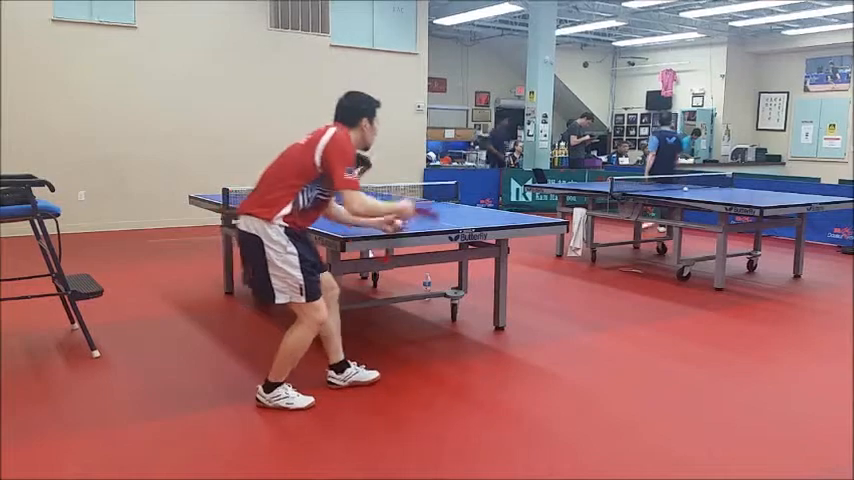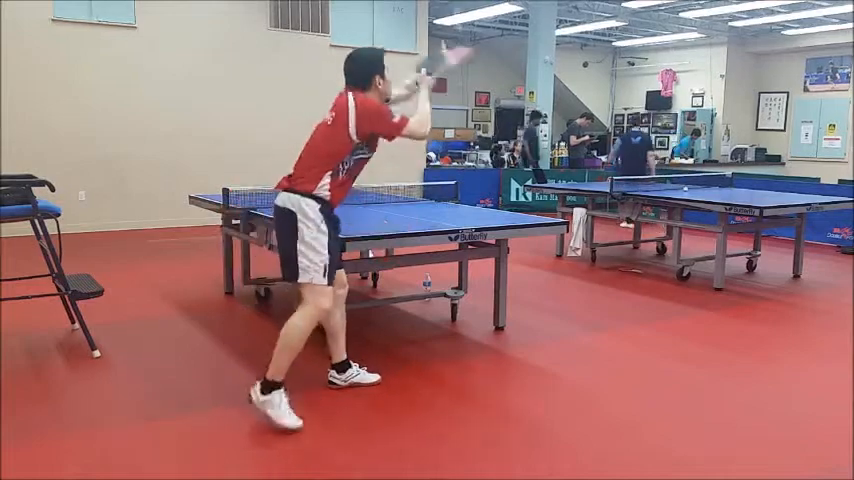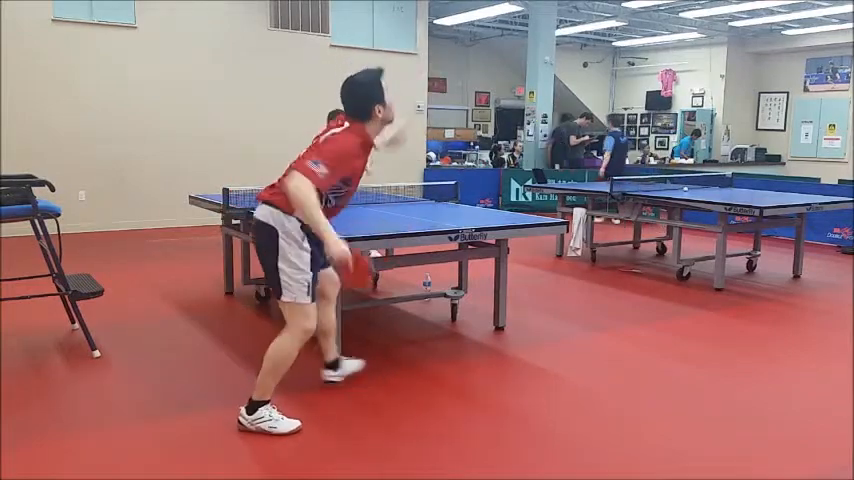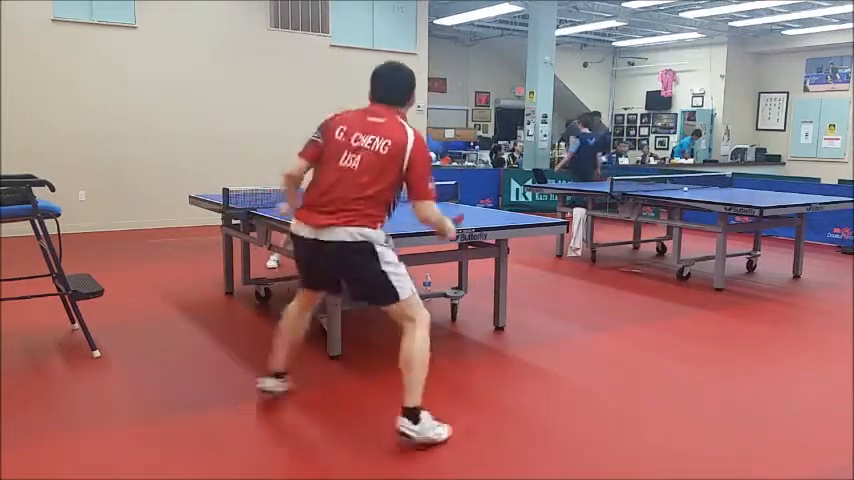
dt=0.7s
person 1, frame 1
left shoulder: (331, 139)
right shoulder: (340, 141)
left elbow: (330, 208)
right elbow: (356, 205)
left wrist: (378, 222)
right wrist: (398, 208)
left hip: (281, 227)
right hip: (268, 229)
left knee: (329, 291)
right knee: (313, 315)
left ankle: (339, 369)
right ankle: (272, 389)
person 1, frame 2
left shoulder: (349, 100)
right shoulder: (366, 108)
left elbow: (396, 95)
right elbow: (420, 130)
left wrist: (420, 85)
right wrist: (424, 92)
left hip: (310, 206)
right hip: (303, 208)
left knee: (337, 289)
right knee: (317, 304)
left ankle: (341, 369)
right ankle: (269, 389)
person 1, frame 3
left shoulder: (354, 132)
right shoulder: (345, 143)
right elbow: (295, 184)
right wrist: (329, 238)
left hip: (294, 222)
right hip: (282, 224)
left knee: (329, 286)
right knee: (303, 325)
left ankle: (332, 364)
right ankle: (255, 409)
person 1, frame 4
left shoulder: (334, 122)
right shoulder: (412, 140)
left elbow: (293, 173)
right elbow: (425, 212)
left wrist: (293, 203)
right wrist: (447, 228)
left hip: (308, 232)
right hip: (358, 239)
left knee: (306, 299)
right knee: (416, 320)
left ankle: (275, 376)
right ankle: (412, 418)
person 2, frame 1
left shoulder: (656, 136)
right shoulder: (677, 137)
left elbow: (652, 155)
right elbow: (676, 157)
left wrist: (646, 172)
left hip: (655, 173)
right hip: (669, 174)
right ankle: (662, 224)
person 2, frame 2
left shoulder: (623, 137)
right shoulder: (647, 138)
left elbow: (613, 154)
right elbow: (650, 157)
right wrist: (653, 173)
left hip: (625, 172)
right hip: (640, 172)
left ankle: (629, 220)
right ankle: (629, 219)
person 2, frame 3
left shoulder: (611, 136)
right shoulder: (624, 137)
left elbow: (608, 154)
left wrist: (602, 167)
left hip: (610, 170)
right hip: (619, 170)
right ankle: (615, 217)
person 2, frame 4
left shoulder: (579, 137)
right shoulder: (596, 138)
left elbow: (570, 154)
right elbow: (598, 156)
left wrist: (559, 166)
right wrist: (598, 169)
left hip: (578, 173)
right hip: (589, 173)
left knee: (580, 201)
right knee: (582, 196)
